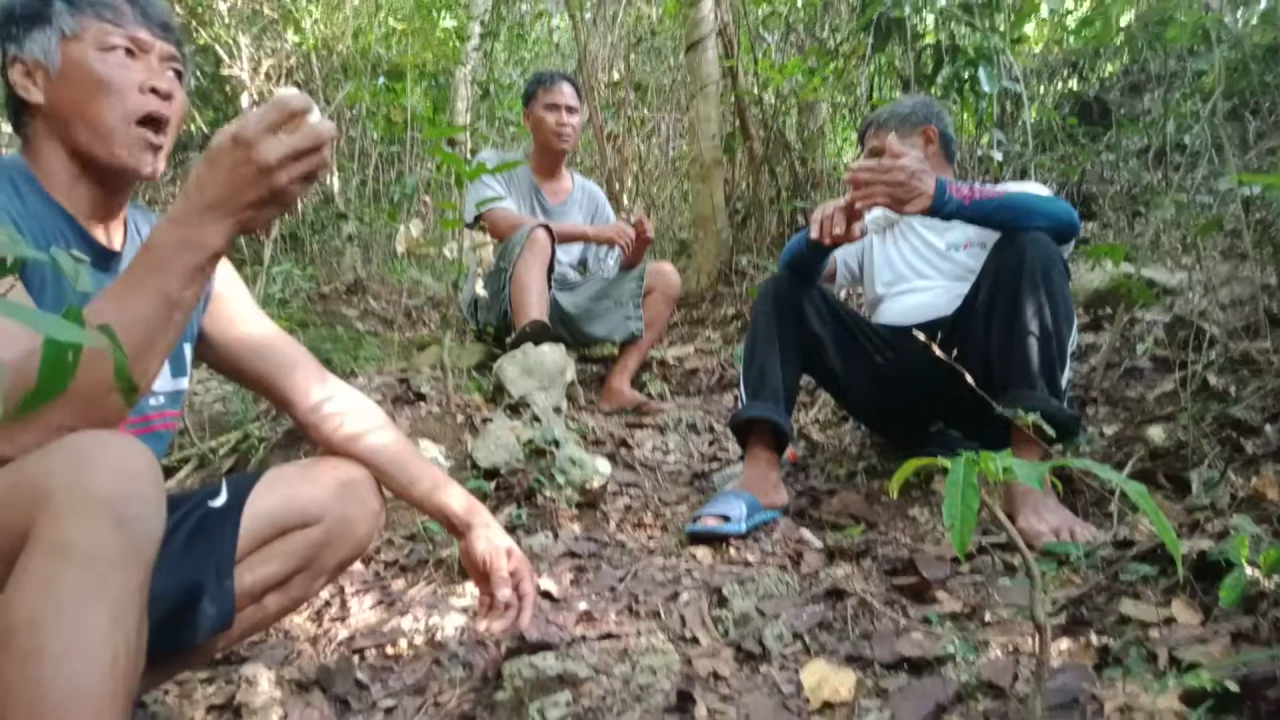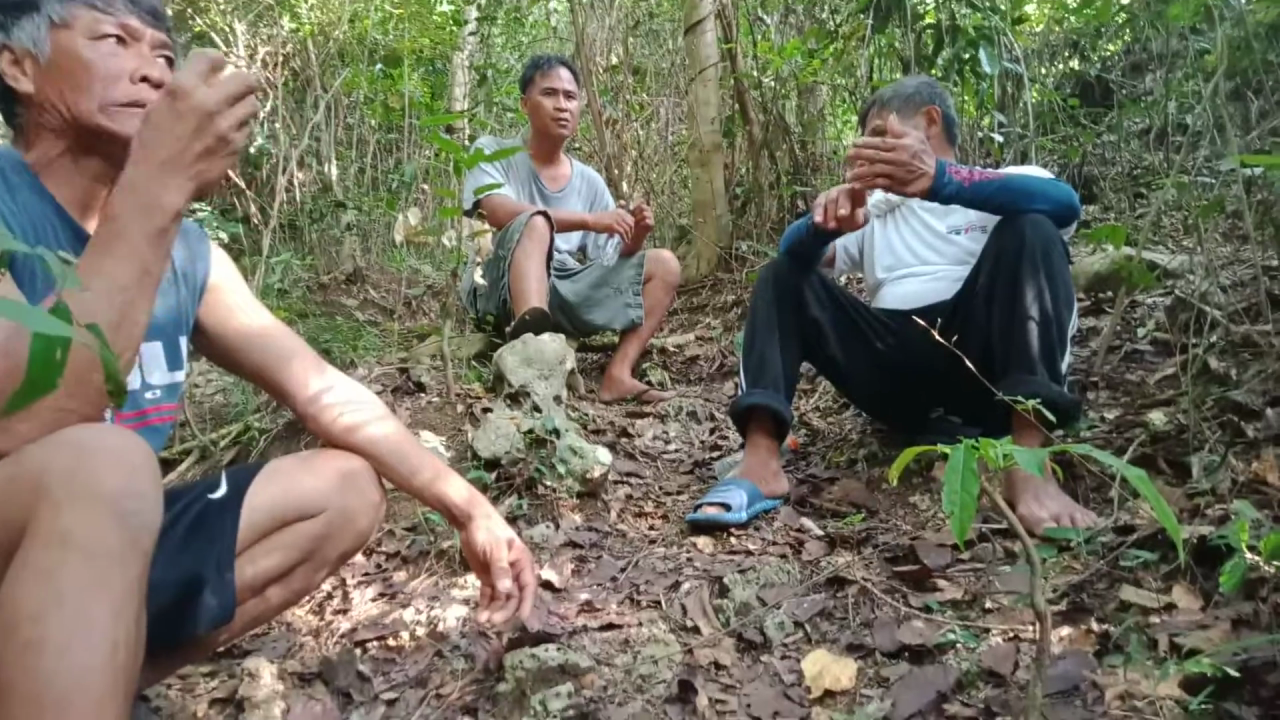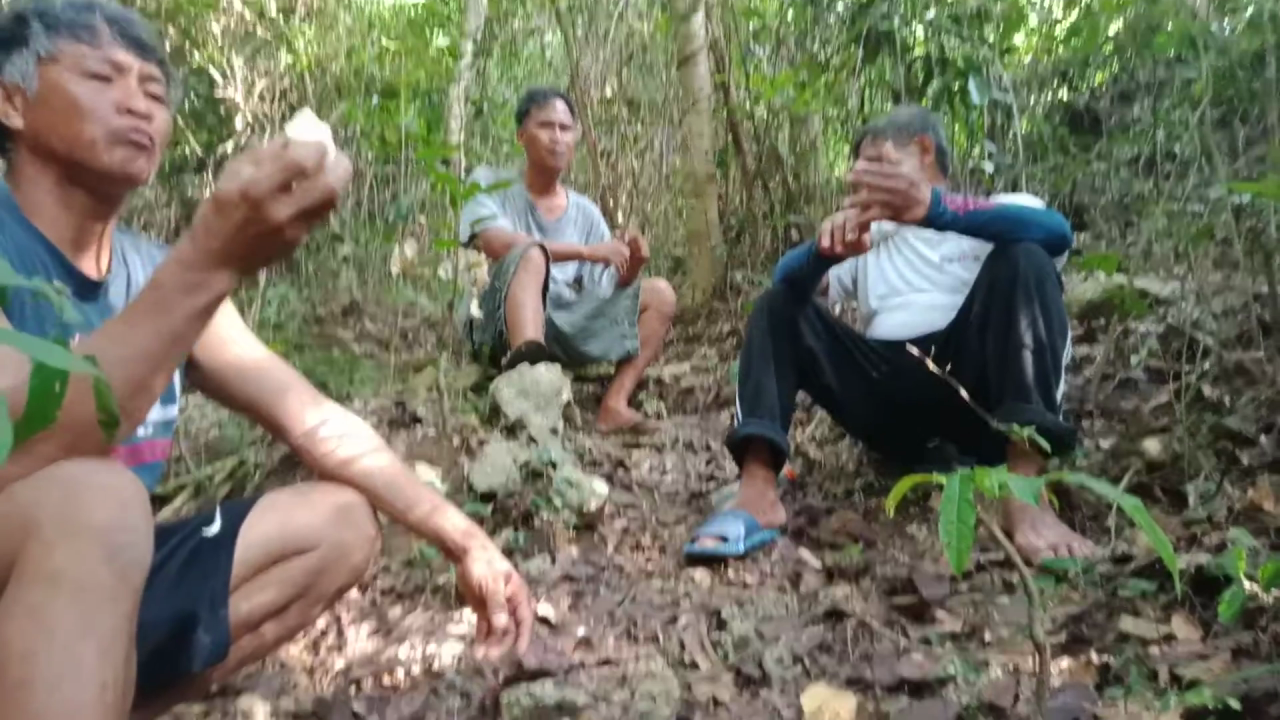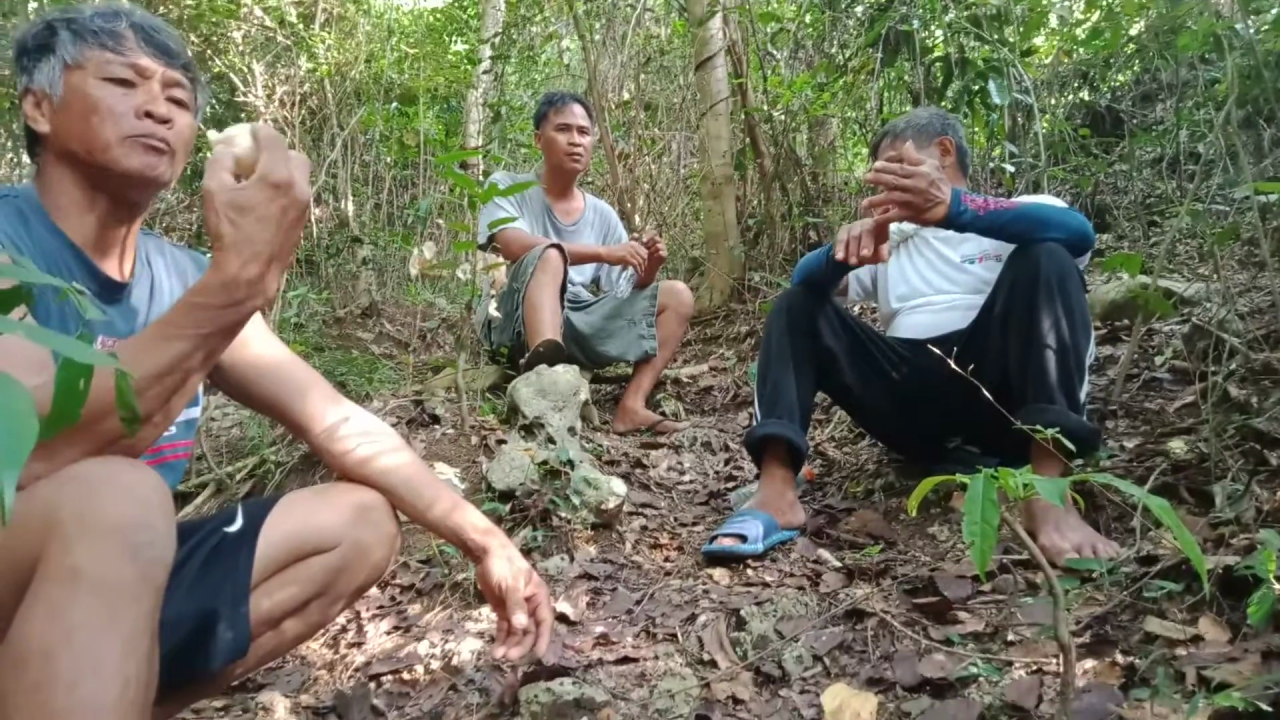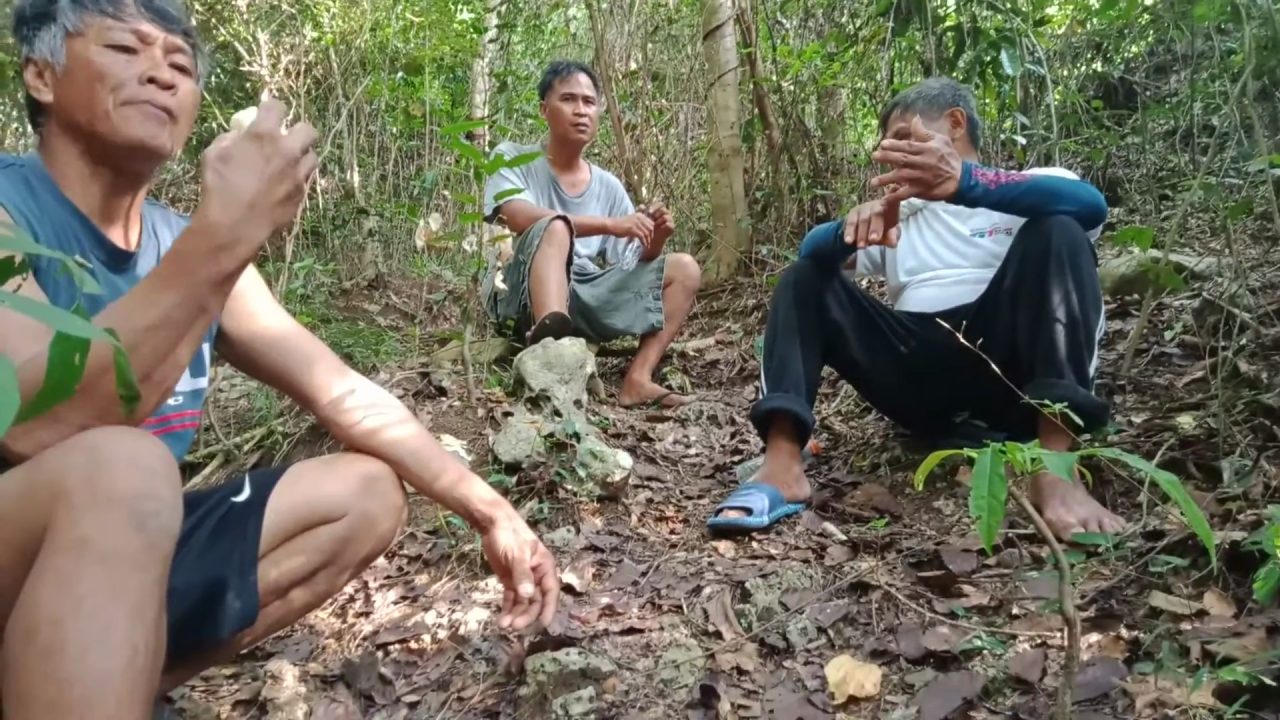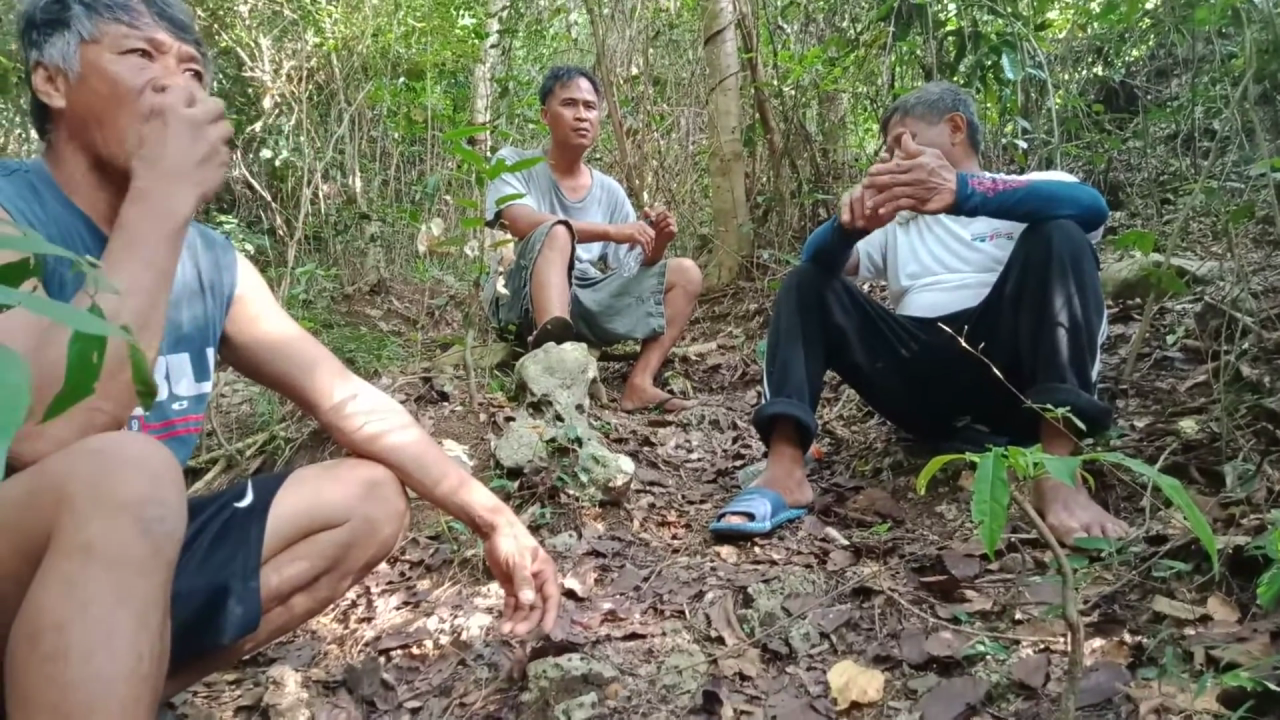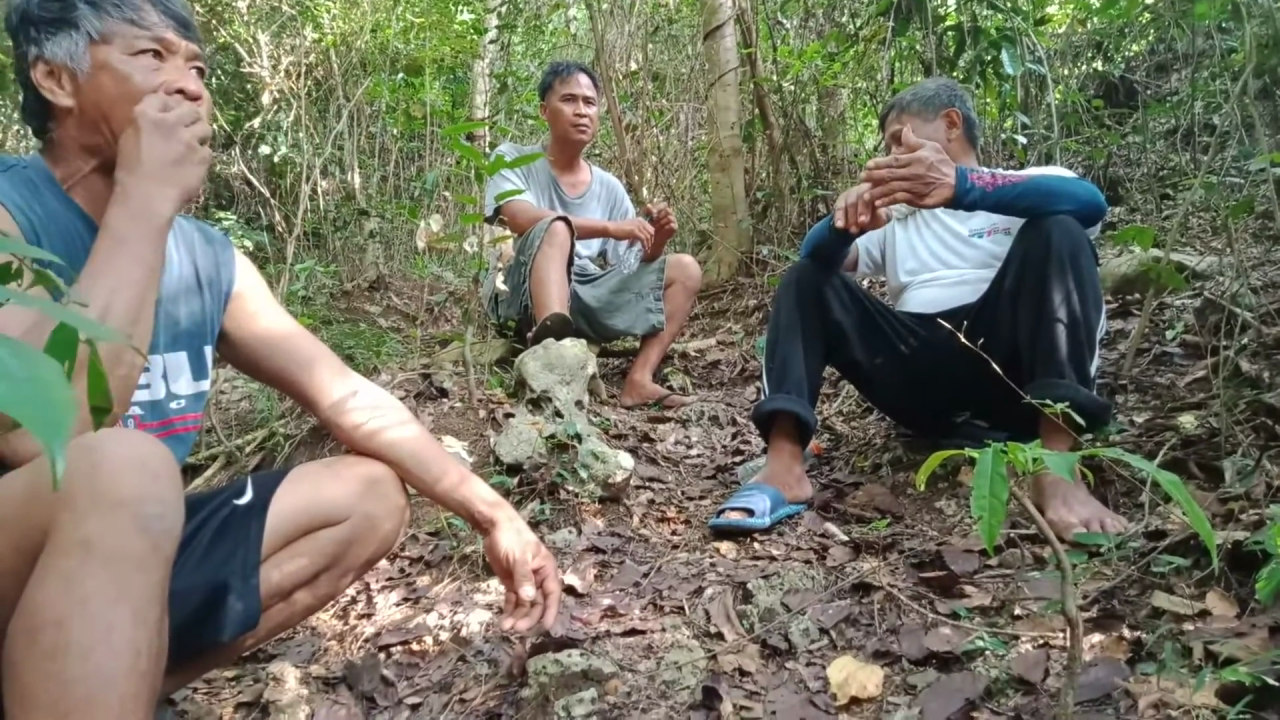
dt=0.4s
person 1, frame 1
left shoulder: (188, 261)
left elbow: (322, 395)
left wrist: (465, 516)
right wrist: (208, 221)
left hip: (105, 553)
left knee: (346, 494)
right knee: (106, 468)
person 1, frame 2
left shoulder: (183, 253)
left elbow: (320, 389)
left wrist: (464, 504)
right wrist: (158, 186)
left hip: (100, 548)
left knee: (344, 488)
right knee: (101, 465)
person 1, frame 3
left shoulder: (159, 278)
left elbow: (315, 422)
left wrist: (460, 538)
right wrist: (210, 264)
left hip: (101, 583)
left knee: (341, 522)
right knee: (92, 503)
person 1, frame 4
left shoulder: (184, 277)
left elbow: (336, 420)
left wrist: (481, 538)
right wrist: (242, 277)
left hip: (119, 579)
left knee: (360, 522)
right knee: (116, 498)
person 1, frame 5
left shoulder: (185, 246)
left elbow: (344, 392)
left wrist: (489, 510)
right wrist: (225, 231)
left hip: (123, 558)
left knee: (368, 492)
right knee: (122, 466)
person 1, frame 6
left shoulder: (209, 263)
left elbow: (349, 400)
left wrist: (491, 517)
right wrist: (161, 202)
left knee: (369, 499)
right knee: (121, 474)
person 1, frame 7
left shoulder: (207, 259)
left elbow: (346, 395)
left wrist: (489, 512)
right wrist: (145, 200)
left hip: (124, 557)
left knee: (369, 494)
right knee: (123, 466)
person 2, frame 1
left shoulder: (1004, 203)
right shoulder: (876, 229)
left elbow: (1063, 220)
right elbow: (795, 267)
left wrist: (938, 197)
right wrist: (820, 234)
left hip: (981, 373)
right hip: (897, 387)
left knee: (1027, 247)
right knee: (783, 291)
left ankle: (1027, 478)
right ankle: (760, 474)
person 2, frame 2
left shoulder: (1003, 190)
right shoulder: (876, 212)
left elbow: (1064, 203)
right elbow: (792, 250)
left wrist: (939, 179)
right wrist: (827, 221)
left hip: (981, 357)
right hip: (898, 374)
left knee: (1028, 230)
right knee: (782, 276)
left ankle: (1028, 466)
right ankle: (760, 462)
person 2, frame 3
left shoulder: (995, 218)
right shoulder: (870, 241)
left elbow: (1056, 233)
right elbow: (787, 278)
left wrist: (932, 208)
right wrist: (827, 248)
left hip: (974, 389)
right hip: (894, 405)
left knee: (1021, 258)
right knee: (777, 305)
left ankle: (1025, 494)
right ankle: (757, 492)
person 2, frame 4
left shoulder: (1017, 217)
right shoulder: (890, 242)
left elbow: (1078, 232)
right elbow: (805, 278)
left wrist: (952, 207)
right wrist: (844, 250)
left hip: (997, 391)
right hip: (914, 405)
left knee: (1042, 258)
right knee: (796, 306)
left ankle: (1048, 495)
right ankle: (776, 491)
person 2, frame 5
left shoulder: (1029, 191)
right shoulder: (899, 214)
left elbow: (1091, 205)
right elbow: (813, 252)
left wrist: (965, 181)
right wrist: (855, 228)
left hip: (1006, 363)
right hip: (920, 378)
left knee: (1054, 232)
right knee: (803, 279)
left ankle: (1055, 468)
right ankle: (782, 464)
person 2, frame 6
left shoulder: (1031, 191)
right shoulder: (897, 220)
left elbow: (1090, 206)
right elbow: (816, 258)
left wrist: (960, 191)
right wrist: (849, 220)
left hip: (1007, 367)
right hip: (923, 382)
left knee: (1056, 236)
right knee: (806, 283)
left ankle: (1058, 473)
right ankle: (784, 469)
person 2, frame 7
left shoulder: (1029, 188)
right shoulder: (896, 216)
left elbow: (1089, 202)
right elbow: (816, 255)
left wrist: (960, 186)
right wrist: (846, 220)
left hip: (1009, 363)
right hip: (922, 382)
left knee: (1055, 232)
right knee: (806, 279)
left ankle: (1057, 468)
right ankle: (784, 465)
person 3, frame 1
left shoulder: (591, 195)
right shoulder: (494, 166)
left elbow: (613, 277)
right elbow: (501, 225)
left wrist: (634, 252)
right wrist: (590, 232)
left hip: (566, 304)
right hip: (501, 302)
left knee: (664, 277)
right knee: (537, 234)
left ankle: (617, 386)
right ankle: (530, 347)
person 3, frame 2
left shoulder: (590, 182)
right shoulder: (493, 152)
left elbow: (613, 264)
right elbow: (499, 212)
left wrist: (633, 240)
right wrist: (590, 221)
left hip: (565, 293)
right hip: (500, 290)
left knee: (664, 265)
right knee: (536, 221)
left ankle: (617, 375)
right ankle: (530, 336)
person 3, frame 3
left shoulder: (586, 212)
right shoulder: (489, 185)
left elbow: (609, 296)
right elbow: (496, 244)
left wrist: (629, 270)
right wrist: (585, 252)
left hip: (562, 325)
right hip: (498, 322)
left knee: (659, 295)
right knee: (531, 254)
left ankle: (614, 405)
right ankle: (525, 366)
person 3, frame 4
left shoulder: (603, 215)
right shoulder: (507, 187)
left elbow: (627, 295)
right elbow: (513, 245)
left wrist: (647, 269)
right wrist: (604, 252)
left hip: (579, 324)
right hip: (515, 323)
left knee: (677, 296)
right knee: (550, 254)
left ankle: (631, 406)
right ankle: (544, 370)
person 3, frame 5
left shoulder: (609, 186)
right shoulder: (511, 158)
left elbow: (632, 267)
right elbow: (519, 218)
left wrist: (653, 242)
right wrist: (609, 224)
left hip: (586, 297)
right hip: (520, 295)
left knee: (684, 269)
right knee: (556, 226)
left ankle: (638, 379)
right ankle: (549, 340)
person 3, frame 6
left shoulder: (610, 191)
right shoulder: (513, 163)
left elbow: (635, 270)
right elbow: (520, 222)
left wrist: (655, 245)
right wrist: (611, 231)
left hip: (588, 302)
right hip: (522, 300)
left knee: (685, 273)
right knee: (557, 231)
left ankle: (639, 384)
person 3, frame 7
left shoulder: (609, 188)
right shoulder: (512, 159)
left elbow: (634, 268)
right elbow: (520, 219)
left wrist: (654, 242)
right wrist: (610, 228)
left hip: (587, 298)
right hip: (521, 296)
left knee: (685, 270)
right knee: (556, 228)
left ankle: (639, 380)
right ankle: (551, 342)
